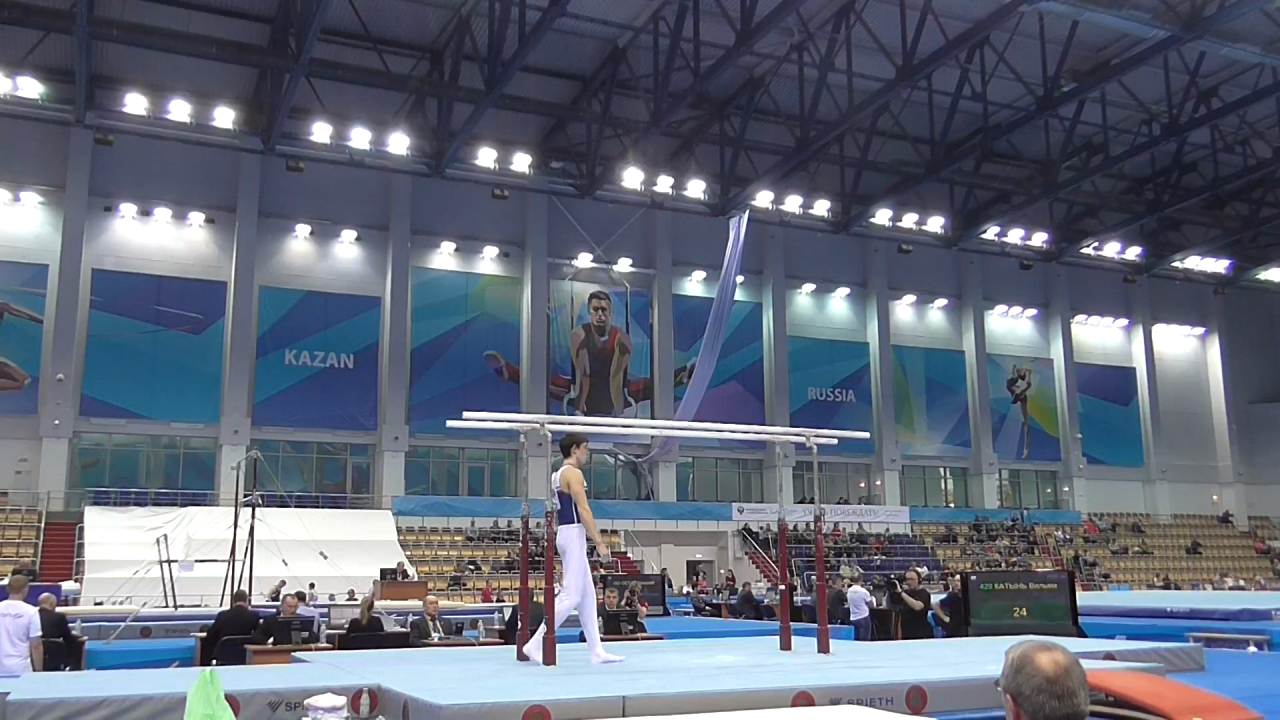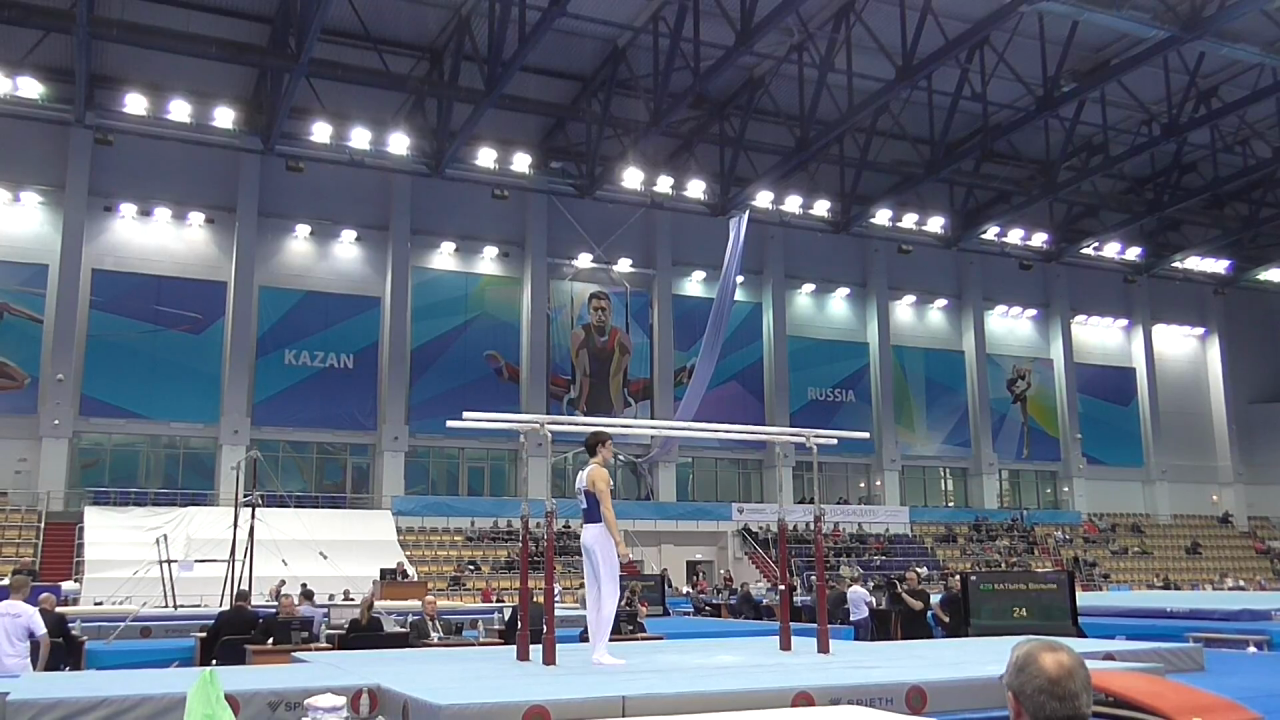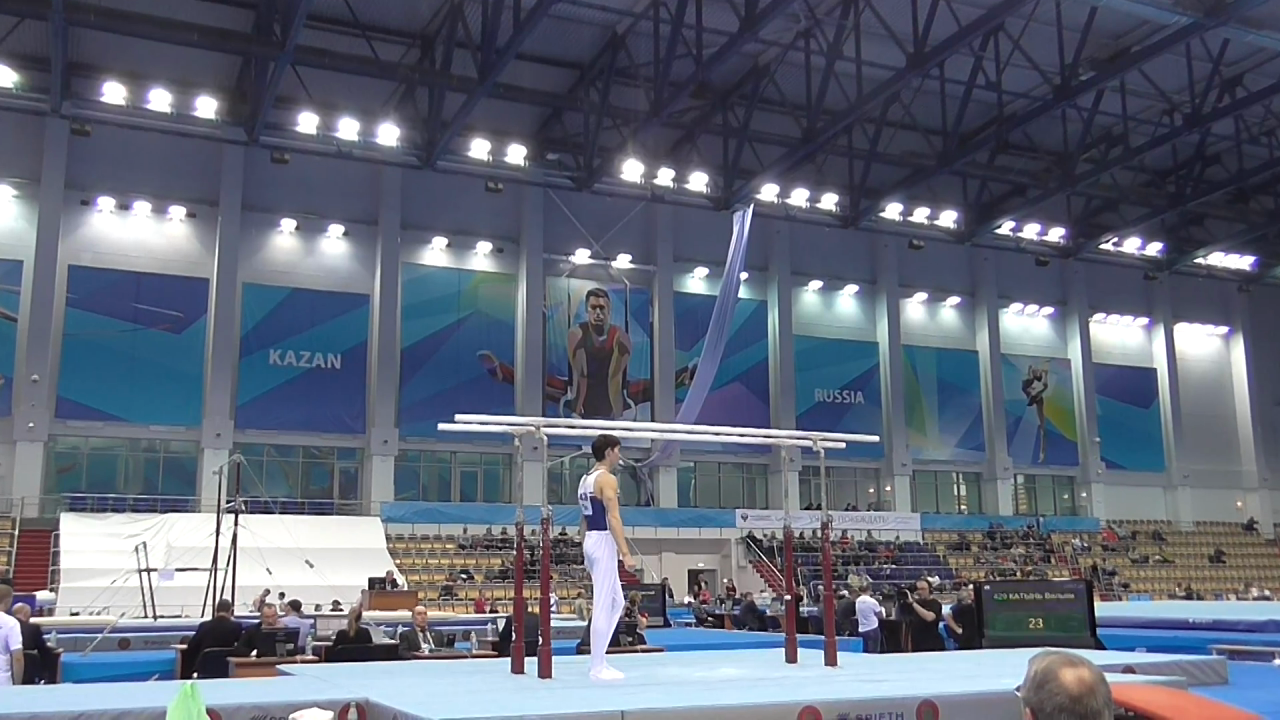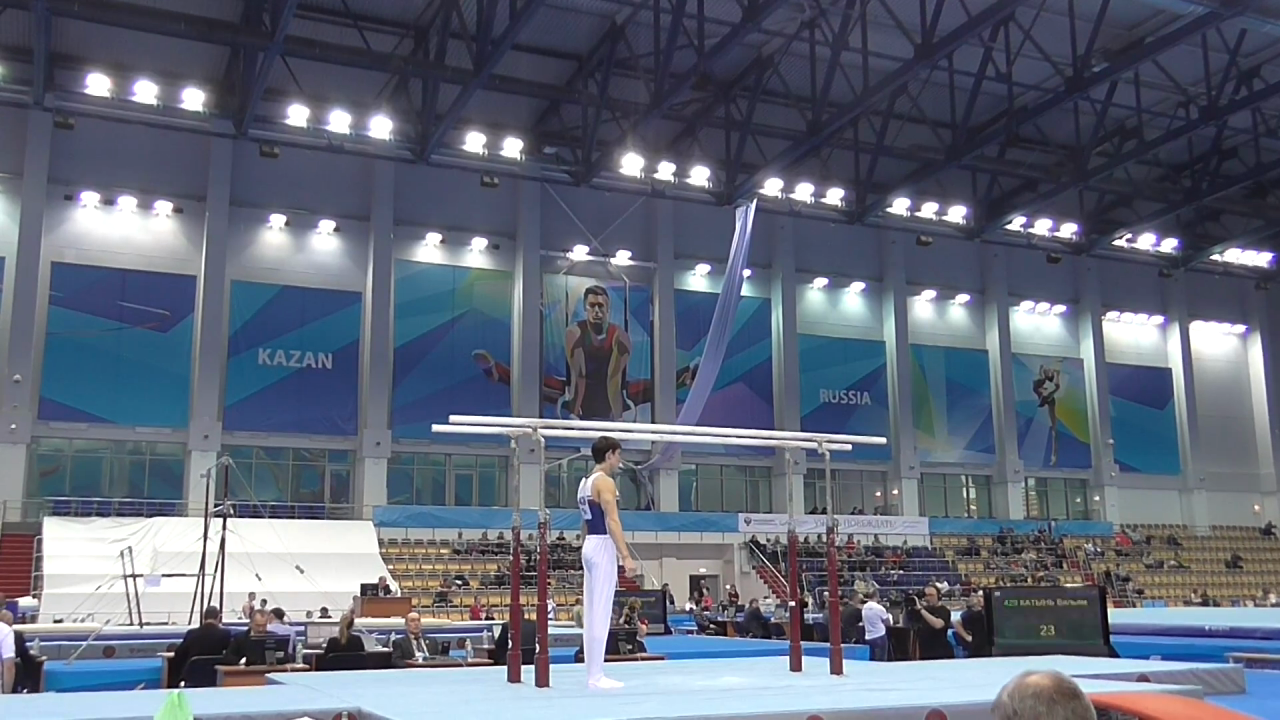
dt=0.5s
person 1, frame 1
left shoulder: (558, 475)
right shoulder: (573, 472)
right elbow: (584, 510)
right wrist: (600, 542)
left hip: (565, 534)
right hip: (574, 535)
left knee: (587, 595)
right knee: (571, 596)
left ankle: (596, 651)
right ankle: (536, 643)
person 1, frame 2
left shoulder: (582, 474)
right shoulder: (600, 472)
right elbow: (606, 509)
right wrist: (619, 542)
left hip: (586, 533)
right hip: (600, 534)
left knee: (595, 596)
right knee: (609, 596)
left ankle: (598, 651)
right ankle: (600, 651)
person 1, frame 3
left shoulder: (585, 479)
right shoulder: (607, 478)
right elbow: (613, 518)
right wrist: (626, 552)
left hip: (589, 540)
right hip: (603, 541)
left knee: (615, 603)
right knee: (603, 606)
left ankle: (599, 660)
right ankle: (597, 668)
person 1, frame 4
left shoulder: (585, 482)
right shoulder: (604, 481)
right elbow: (612, 520)
right wrist: (625, 555)
left hip: (589, 545)
right hip: (603, 546)
left knee: (592, 613)
right knee: (601, 614)
left ankle: (594, 673)
right ankle: (596, 676)
